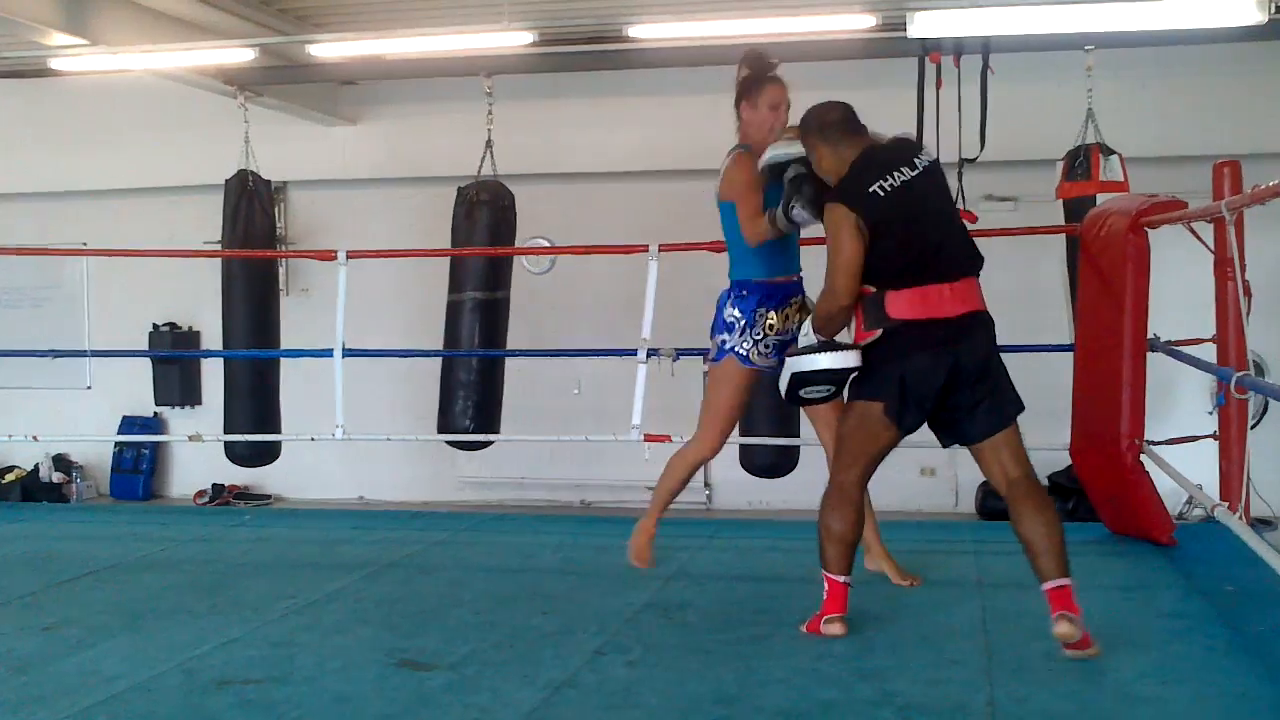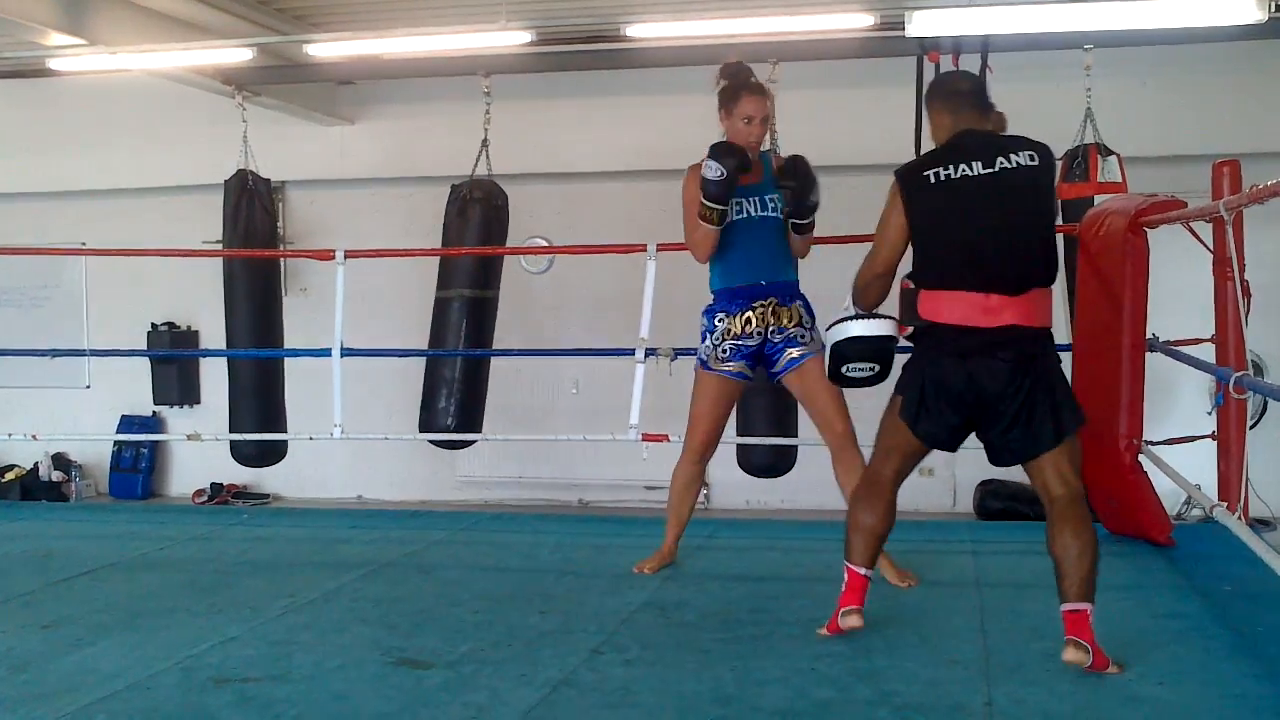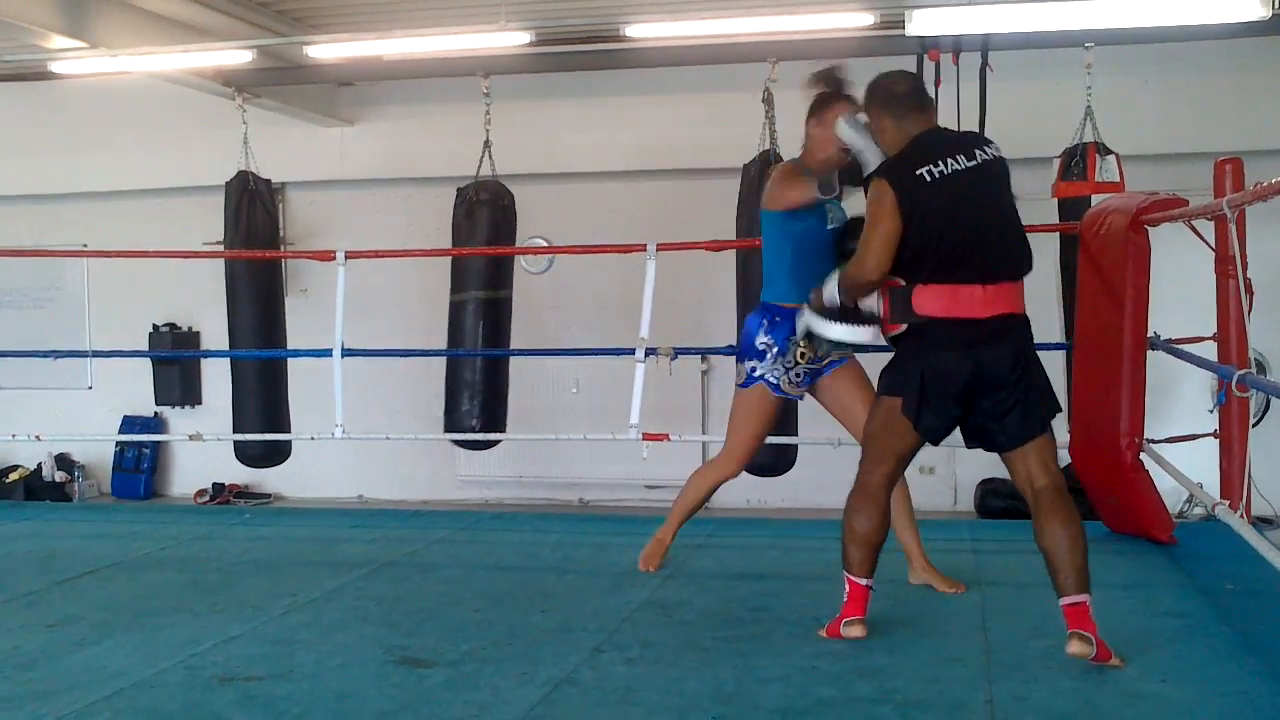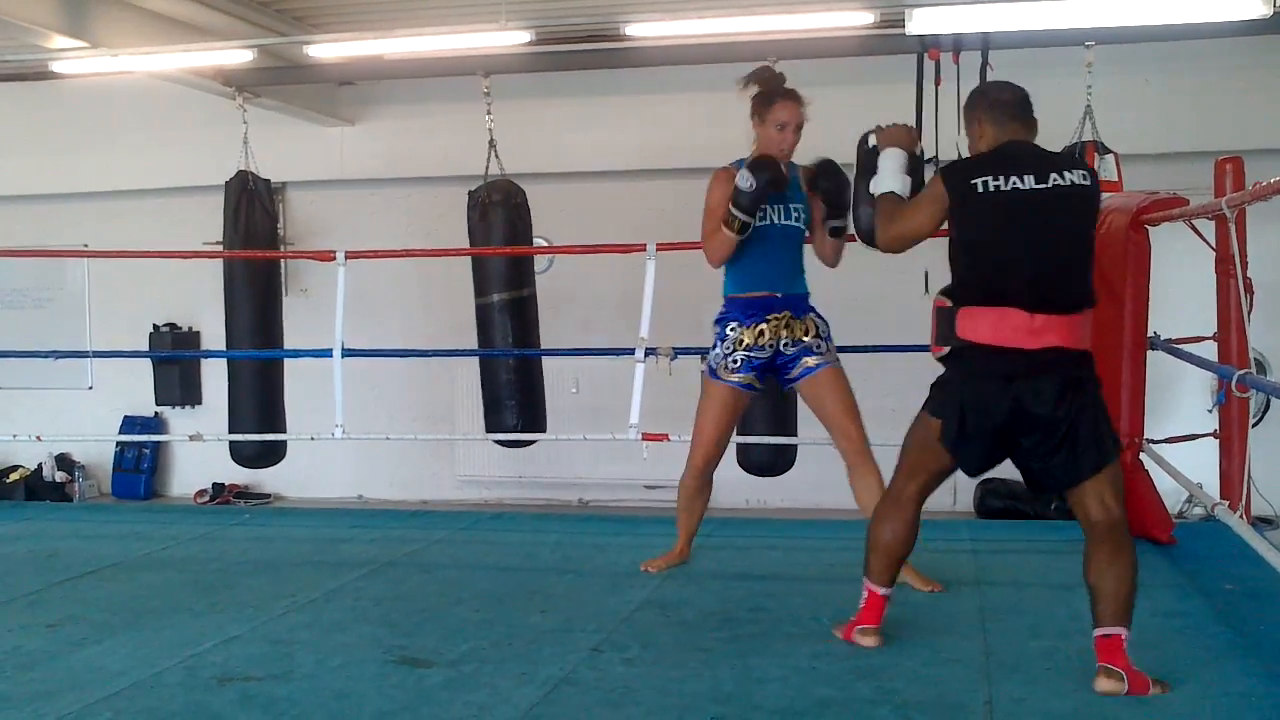
dt=0.4s
person 1, frame 1
left shoulder: (845, 201)
right shoulder: (917, 156)
left elbow: (840, 300)
left wrist: (811, 333)
left hip: (901, 348)
right hip: (968, 338)
left knee: (846, 479)
right knee: (1016, 479)
left ankle: (832, 609)
right ankle: (1064, 610)
person 1, frame 2
left shoulder: (916, 178)
right shoulder: (1038, 158)
left elbow: (878, 271)
left wrist: (860, 318)
left hip: (942, 352)
right hip: (1020, 353)
left knee: (881, 475)
right knee: (1064, 494)
left ankle: (850, 602)
right ankle: (1080, 634)
person 1, frame 3
left shoulder: (893, 178)
right shoulder: (987, 151)
left elbow: (868, 273)
left wrist: (834, 293)
right wrist: (859, 140)
left hip: (931, 346)
right hip: (1004, 341)
left knee: (874, 479)
right knee: (1045, 486)
left ankle: (852, 612)
right ankle: (1081, 625)
person 1, frame 4
left shoulder: (961, 180)
right shoulder: (1082, 178)
left elbow: (890, 234)
left wrist: (892, 158)
left hip: (980, 370)
right hip: (1061, 375)
left knee: (905, 490)
right knee: (1106, 520)
left ankle: (867, 617)
right ankle: (1114, 660)
person 2, frame 1
right shoulder: (741, 165)
right elbow: (753, 233)
left wrist: (810, 198)
right wrist: (799, 199)
left hip: (792, 308)
right hip: (750, 310)
left knee: (837, 432)
right knee: (710, 438)
left ankle: (876, 552)
right ankle: (649, 522)
person 2, frame 2
left shoulder: (779, 169)
right shoulder: (701, 174)
left elbow: (799, 249)
right elbow: (700, 251)
left wrist: (805, 204)
right wrist: (717, 189)
left hip: (788, 313)
right hip: (730, 317)
left knee: (841, 435)
right knee: (698, 445)
left ankle: (875, 554)
right ankle: (668, 546)
person 2, frame 3
left shoulder: (826, 182)
right shoulder: (788, 177)
right elbow: (811, 189)
left hip: (820, 334)
right hip: (777, 332)
right knee: (734, 461)
left ankle: (919, 564)
right ankle: (664, 536)
person 2, frame 4
left shoulder: (805, 180)
right shoulder: (728, 179)
left elbow: (830, 258)
right elbow: (714, 255)
left wrist: (836, 210)
right wrist: (746, 199)
left hip: (800, 324)
right hip: (742, 326)
left knee: (855, 443)
right knee: (703, 456)
left ankle: (897, 562)
right ankle: (680, 547)
